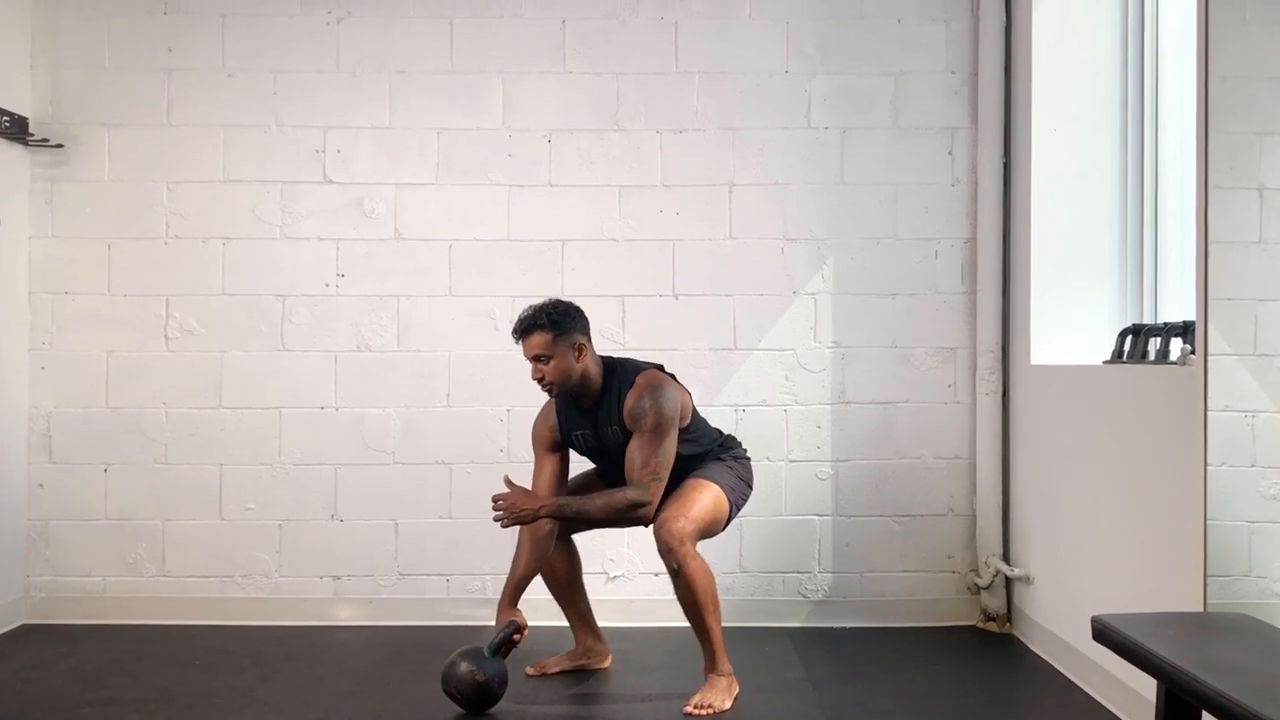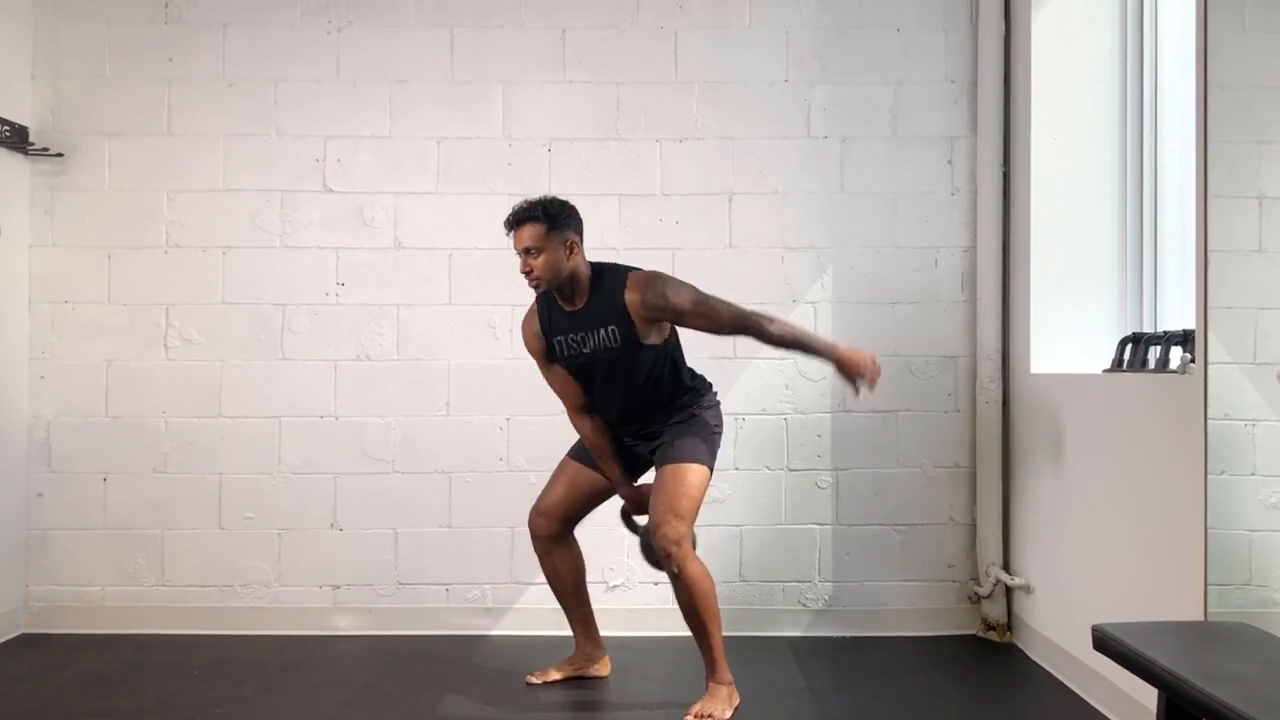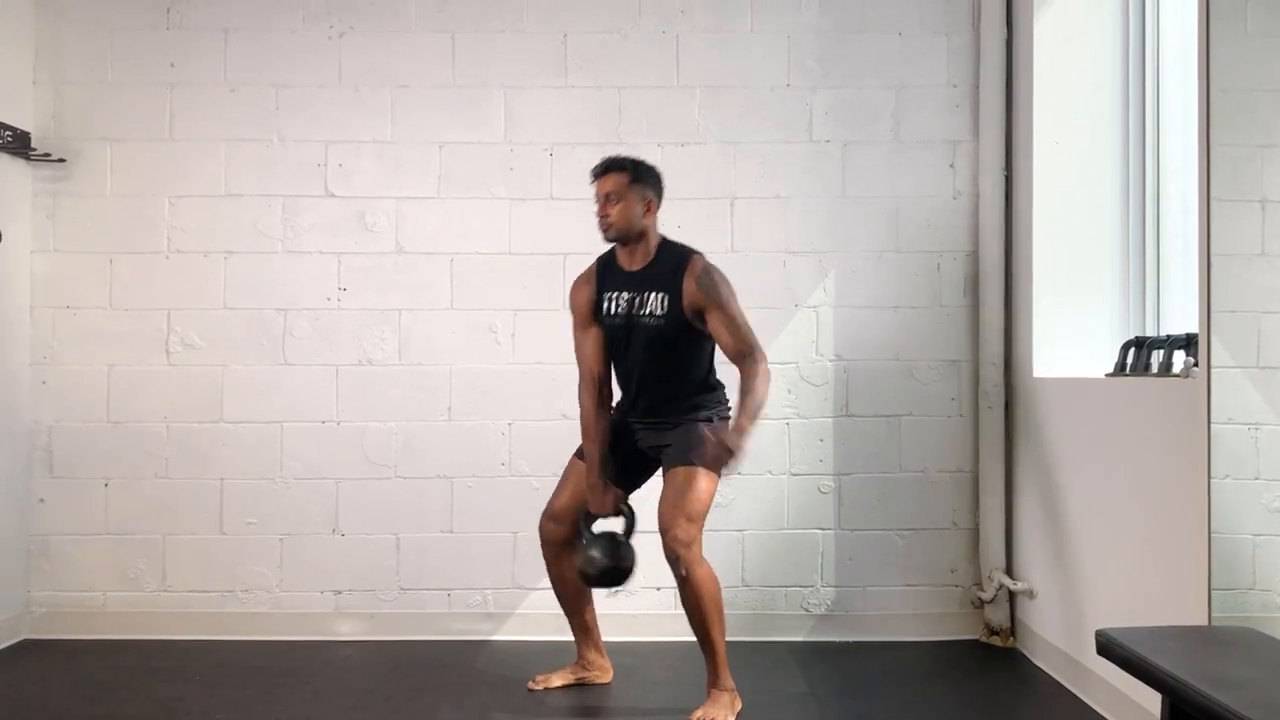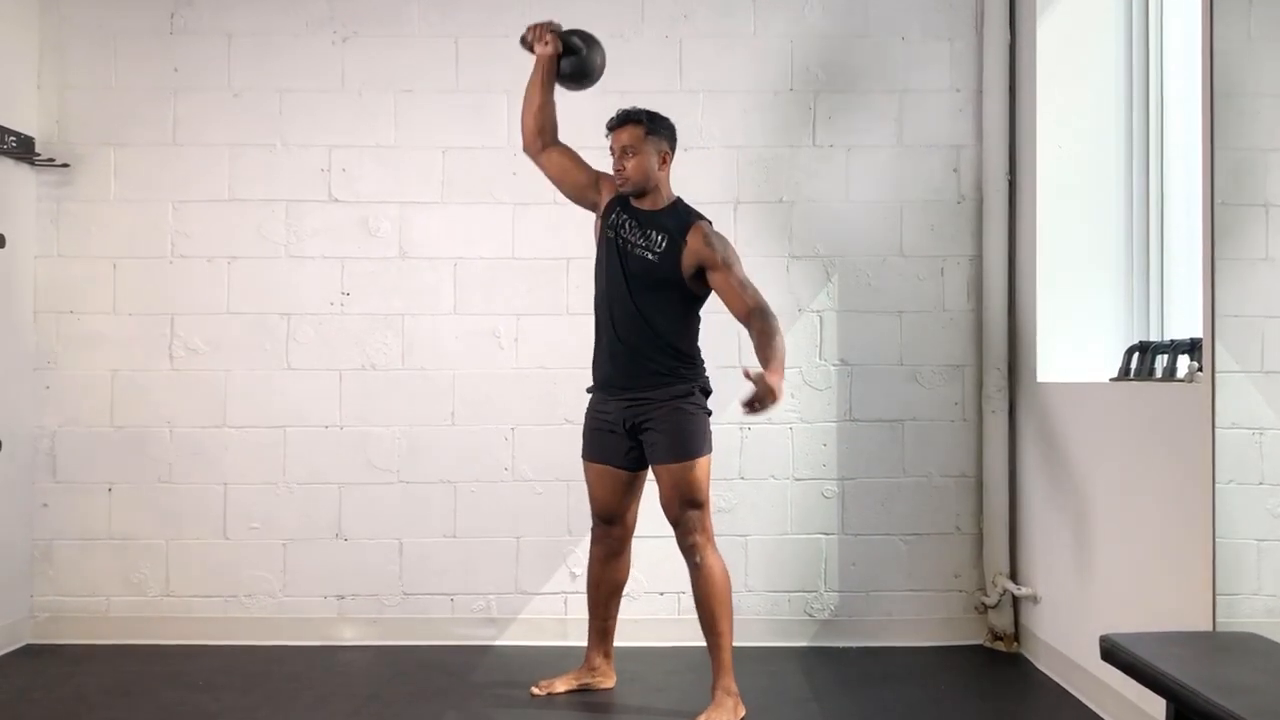
dt=0.5s
person 1, frame 1
left shoulder: (650, 394)
right shoulder: (552, 420)
left elbow: (643, 502)
right elbow: (543, 514)
left wrist: (544, 504)
right wrist: (508, 602)
left hip: (717, 467)
left knee: (672, 532)
right knee: (548, 522)
left ankle: (720, 673)
right ankle: (590, 644)
person 1, frame 2
left shoulder: (640, 292)
right shoulder: (537, 326)
left elbow: (741, 319)
right elbow: (584, 413)
left wrist: (832, 352)
right wrist: (625, 487)
left hip: (685, 416)
right hip: (625, 426)
left knee: (670, 538)
right knee: (545, 521)
right ankle: (589, 651)
person 1, frame 3
left shoulder: (695, 274)
right shoulder: (590, 286)
left elbow: (751, 359)
right elbow: (592, 381)
left wrist: (739, 428)
right wrist: (599, 481)
left hip: (693, 420)
right hip: (628, 420)
left knee: (679, 542)
right knee: (557, 527)
right ankle: (592, 659)
person 1, frame 4
left shoulder: (700, 238)
right shoulder: (610, 206)
left elbow: (758, 313)
right elbow: (539, 145)
left wrist: (772, 371)
right wrist: (546, 62)
left hip: (673, 402)
right hip: (611, 400)
left knee: (694, 537)
right knee: (608, 531)
right ankle: (598, 663)
